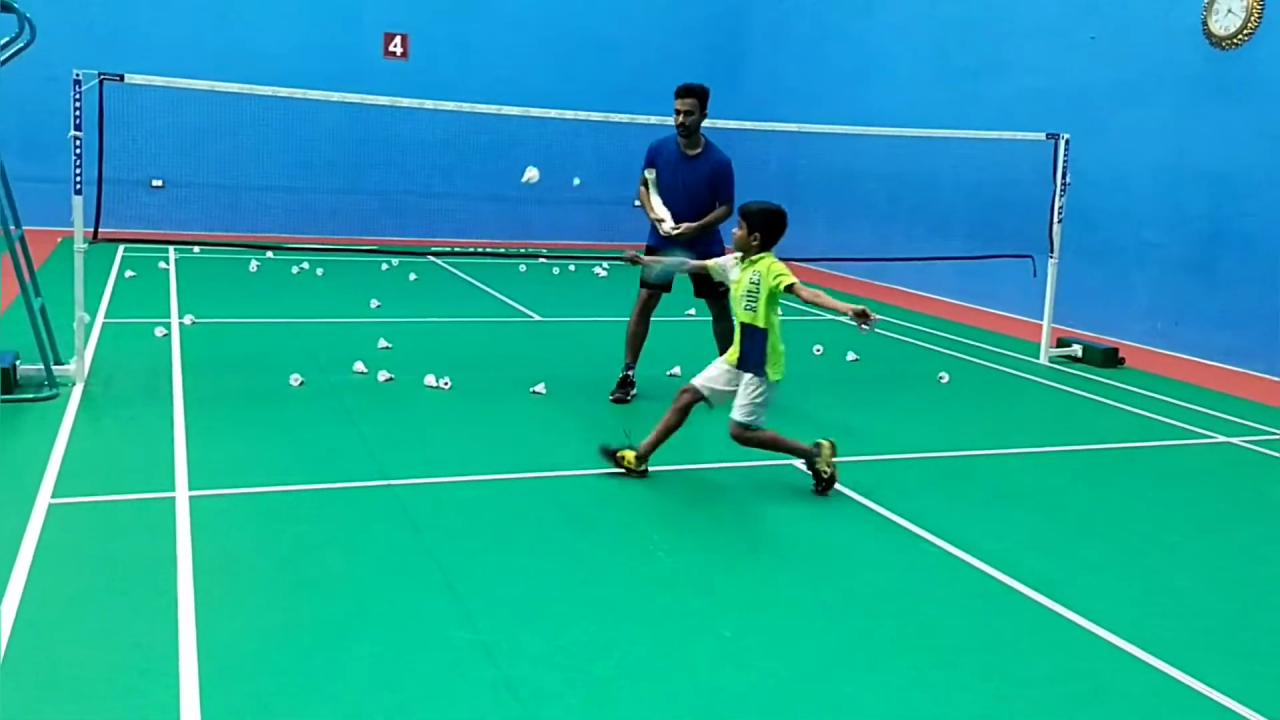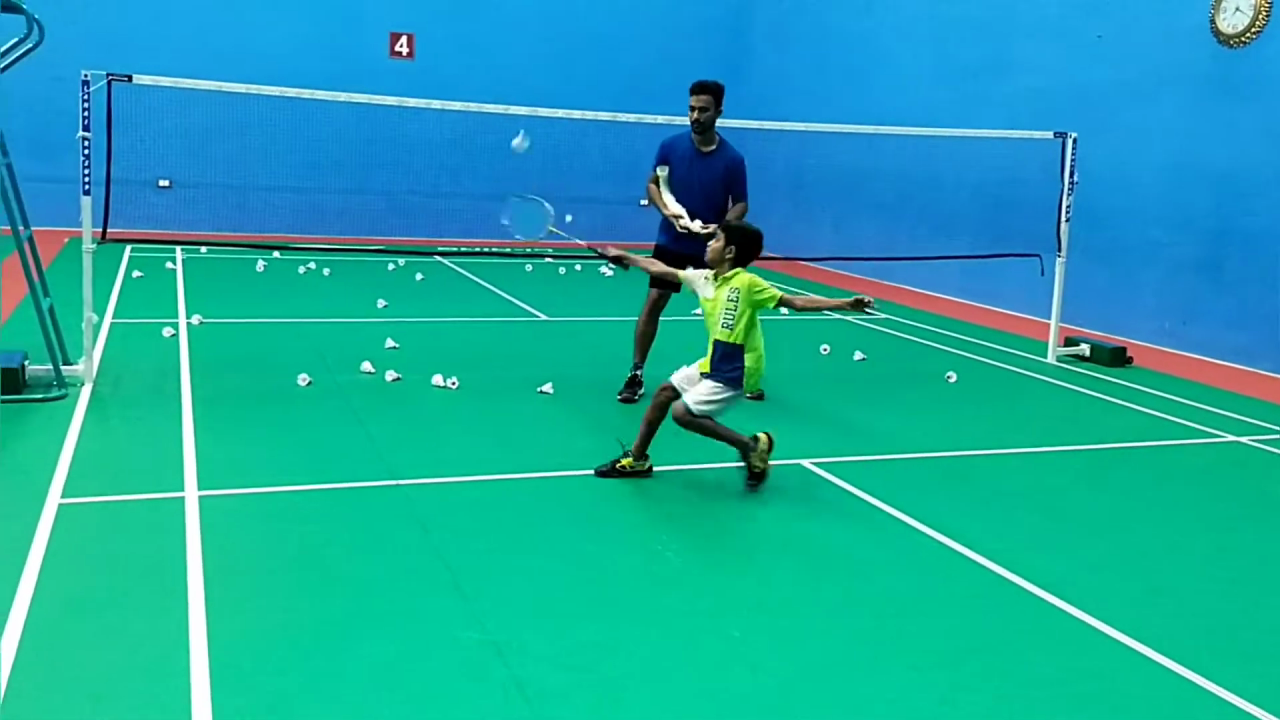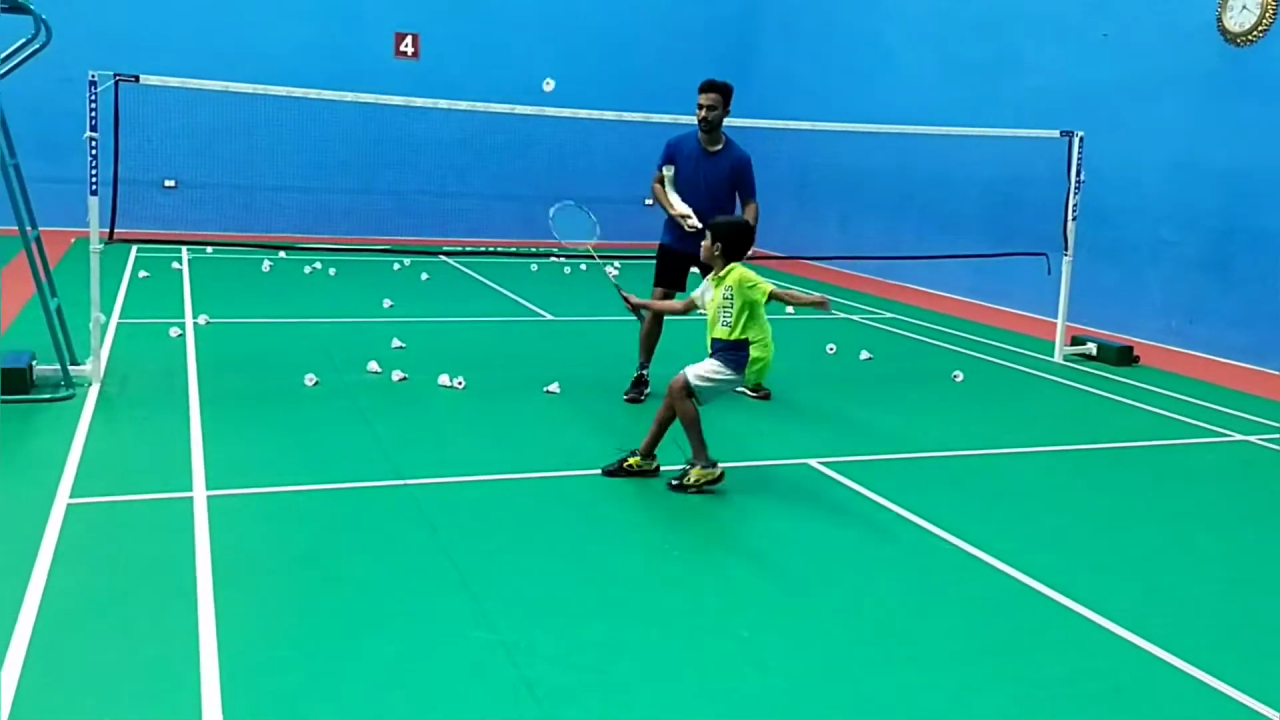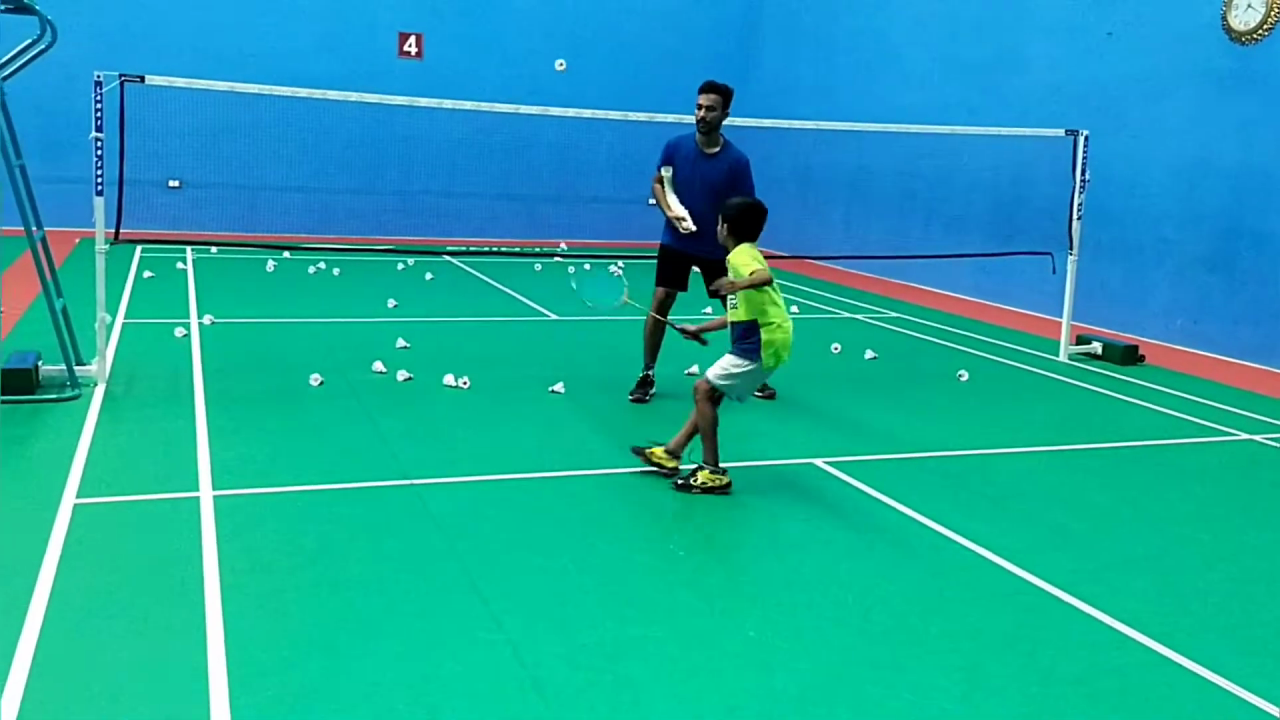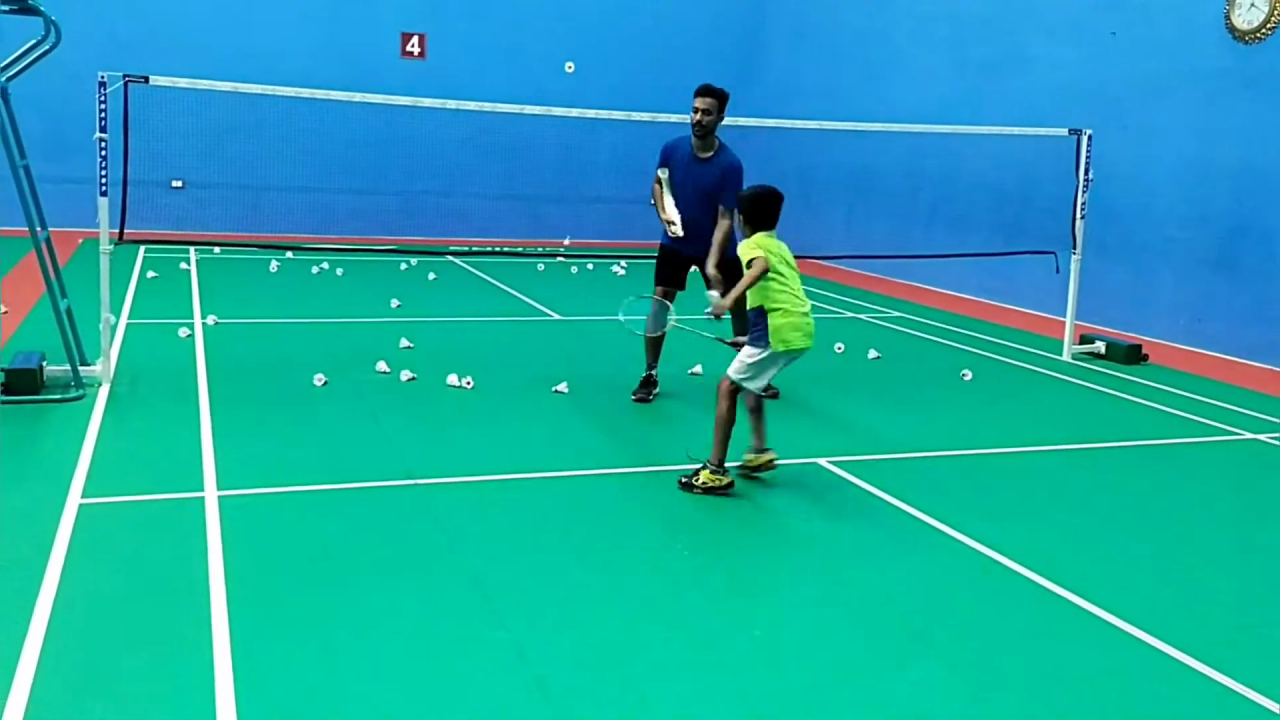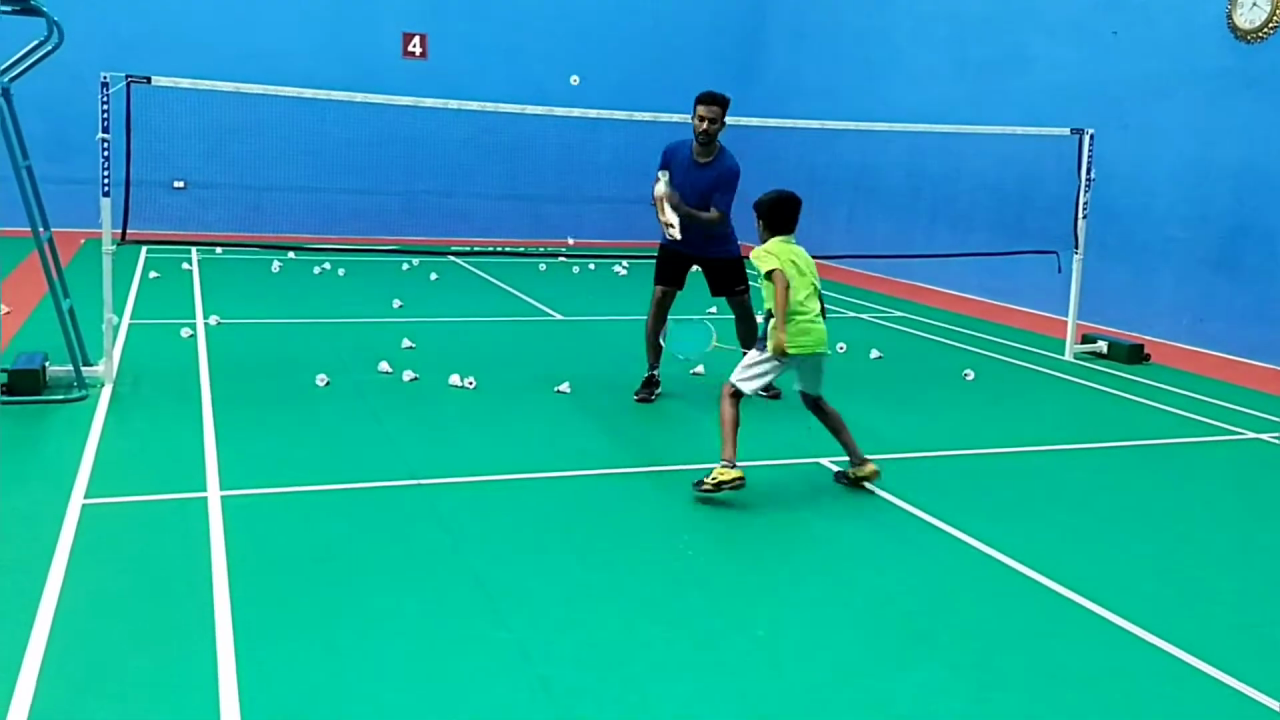
dt=0.1s
person 1, frame 1
left shoulder: (719, 161)
right shoulder: (656, 149)
left elbow: (726, 207)
right elbow: (643, 186)
left wrist: (697, 227)
right wrist: (653, 214)
left hip: (704, 246)
right hip: (661, 241)
left knee: (721, 308)
right knee: (644, 303)
right ankle: (627, 375)
person 1, frame 2
left shoulder: (732, 158)
right shoulder: (670, 146)
left elbow: (740, 205)
right elbow: (652, 184)
right wrist: (666, 211)
right hip: (672, 242)
right knee: (653, 303)
right ankle: (636, 375)
person 1, frame 3
left shoulder: (739, 158)
right shoulder: (676, 145)
left elbow: (750, 204)
right elbow: (657, 184)
right wrist: (673, 211)
right hip: (676, 241)
right knee: (658, 302)
right ankle: (642, 375)
person 1, frame 4
left shoulder: (736, 161)
right shoulder: (674, 147)
right elbow: (658, 183)
right wrist: (670, 211)
left hip: (718, 245)
right hip: (677, 242)
right knee: (660, 302)
right ankle: (647, 375)
person 1, frame 5
left shoulder: (730, 164)
right shoulder: (671, 148)
left elbow: (726, 219)
right elbow: (658, 184)
left wrist: (712, 264)
right wrist: (663, 213)
left hip: (716, 246)
right hip: (676, 241)
left knee: (740, 307)
right knee: (660, 300)
right ankle: (650, 375)
person 1, frame 6
left shoulder: (729, 167)
right shoulder: (673, 151)
left elbow: (719, 220)
left wrist: (690, 211)
left hip: (720, 248)
right hip: (678, 240)
left knee: (743, 307)
right knee: (660, 300)
right ankle: (652, 374)
person 2, frame 1
left shoulder: (771, 268)
right shoulder: (733, 262)
left elbow: (804, 291)
right elbow: (694, 266)
left wrist: (847, 309)
right wrist: (647, 261)
left hip: (761, 362)
right hip: (739, 354)
left knee: (741, 430)
right knee: (686, 396)
left ankle: (816, 453)
right ankle: (639, 456)
person 2, frame 2
left shoulder: (749, 284)
right shoulder: (704, 278)
left elbow: (794, 301)
right elbow: (665, 271)
left wrist: (845, 304)
right wrist: (624, 257)
left hip: (735, 371)
right hip: (716, 364)
left knee: (682, 414)
right knee: (664, 393)
left ankle: (750, 445)
right ankle: (636, 459)
person 2, frame 3
left shoulder: (740, 277)
right shoulder: (713, 281)
left elbow: (781, 295)
right elbow: (681, 306)
left wrist: (814, 300)
right wrist: (642, 303)
left hip: (745, 358)
right hip: (726, 354)
left knee: (679, 388)
right knee: (676, 389)
left ankle: (704, 466)
right ankle: (644, 458)
person 2, frame 4
left shoulder: (741, 255)
right shoulder: (748, 257)
left elbow: (765, 277)
left wrist: (733, 285)
right wrist: (700, 329)
left hip: (763, 343)
right hip: (763, 339)
left knee: (705, 391)
right knee: (712, 392)
left ankle: (713, 473)
right ankle: (671, 452)
person 2, frame 5
left shoulder: (750, 245)
right shoulder: (779, 247)
left elbow: (757, 270)
left wrist: (730, 298)
right wrist: (751, 336)
left hip: (776, 333)
right hip: (796, 330)
left knee: (727, 388)
right knee: (746, 387)
left ankle: (716, 472)
right ankle: (759, 452)
person 2, frame 6
left shoulder: (763, 251)
right shoulder: (803, 254)
left elbow: (781, 283)
left wrist: (781, 331)
left hip: (786, 339)
right hip: (814, 339)
left knee: (729, 393)
right knee: (812, 399)
left ankle: (728, 467)
right ankle: (860, 463)
